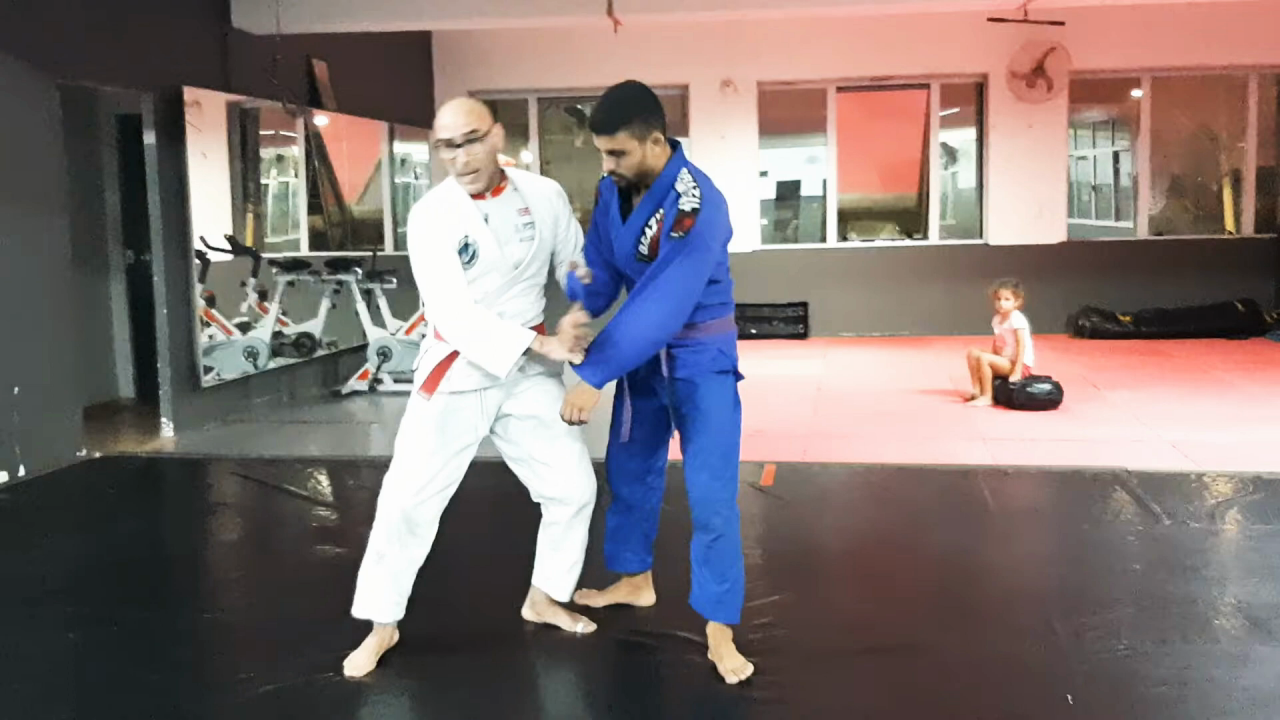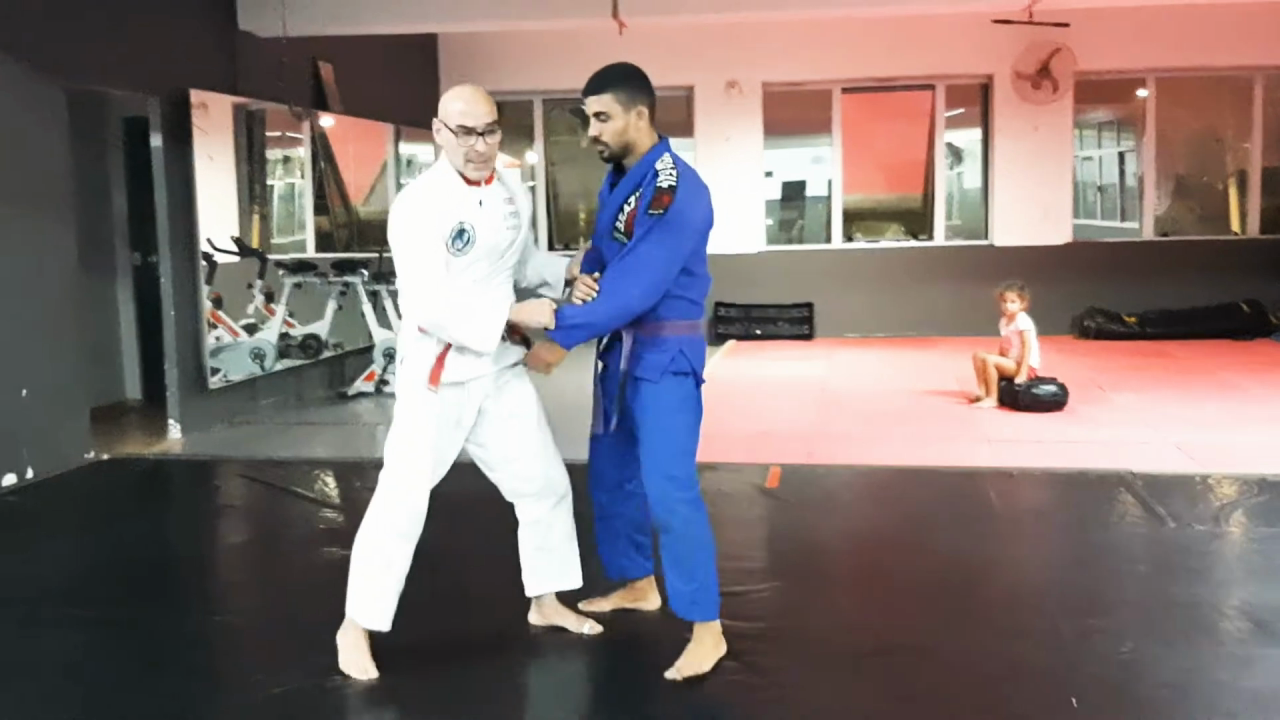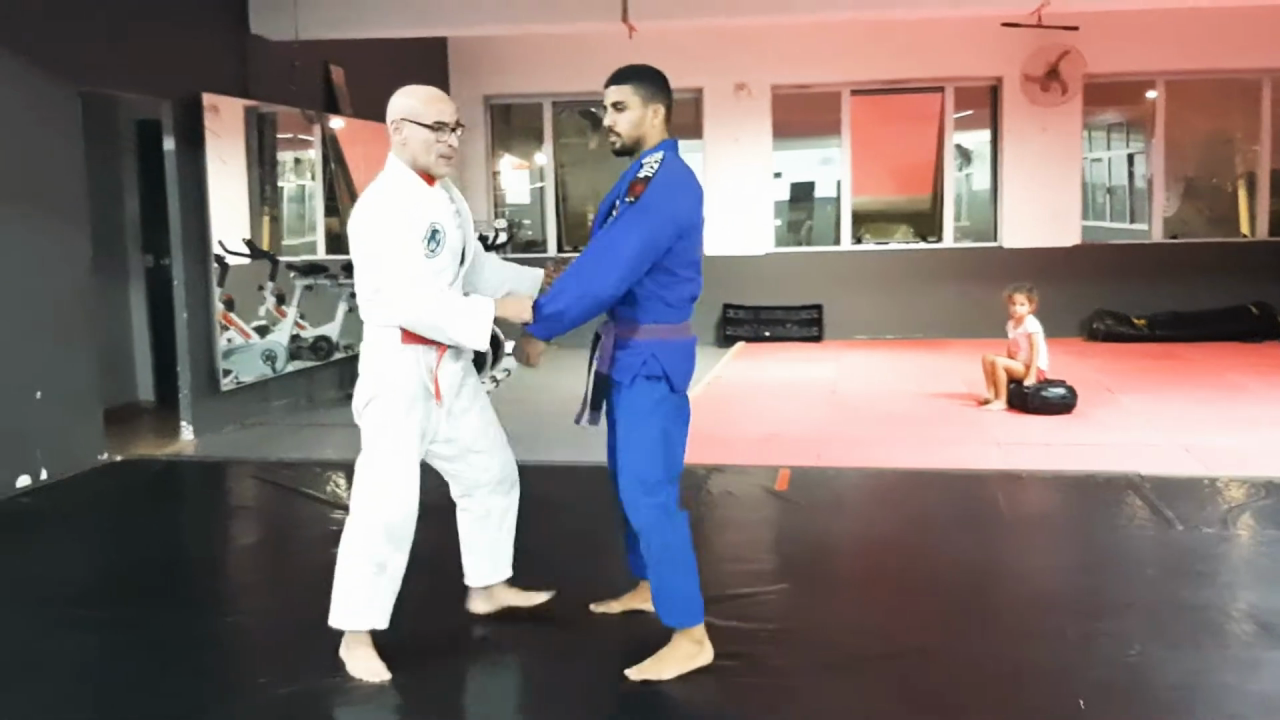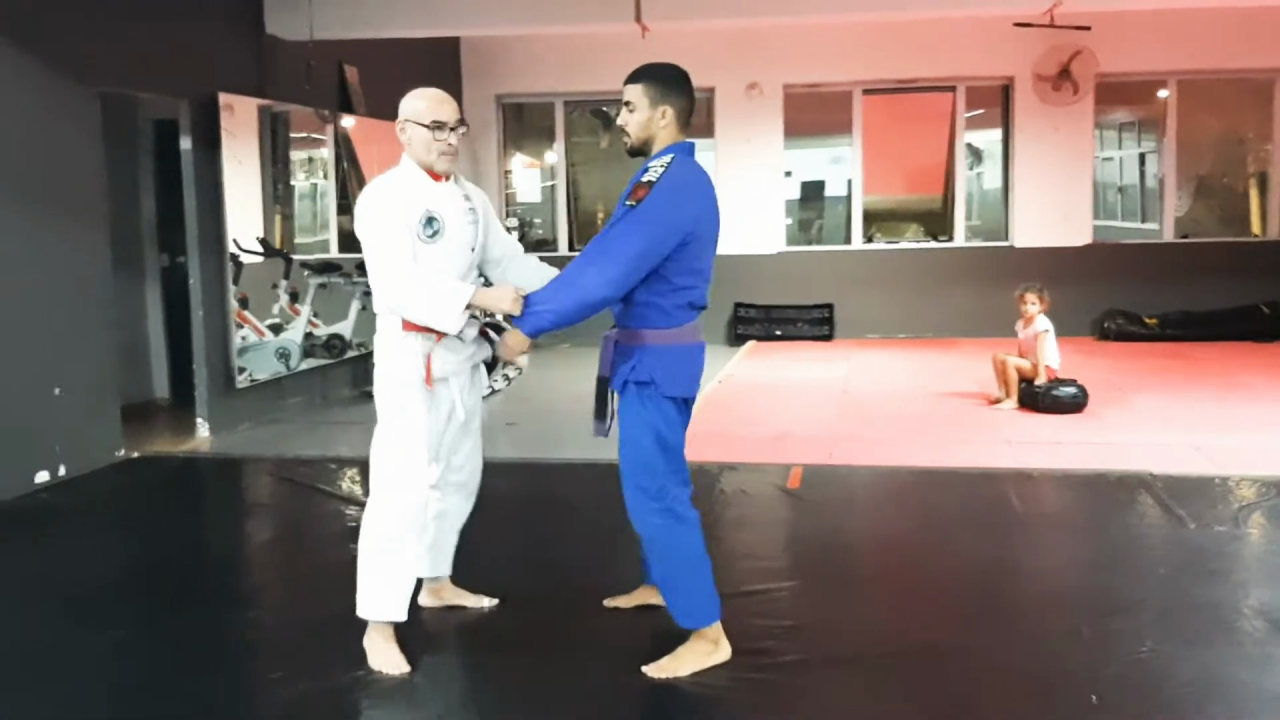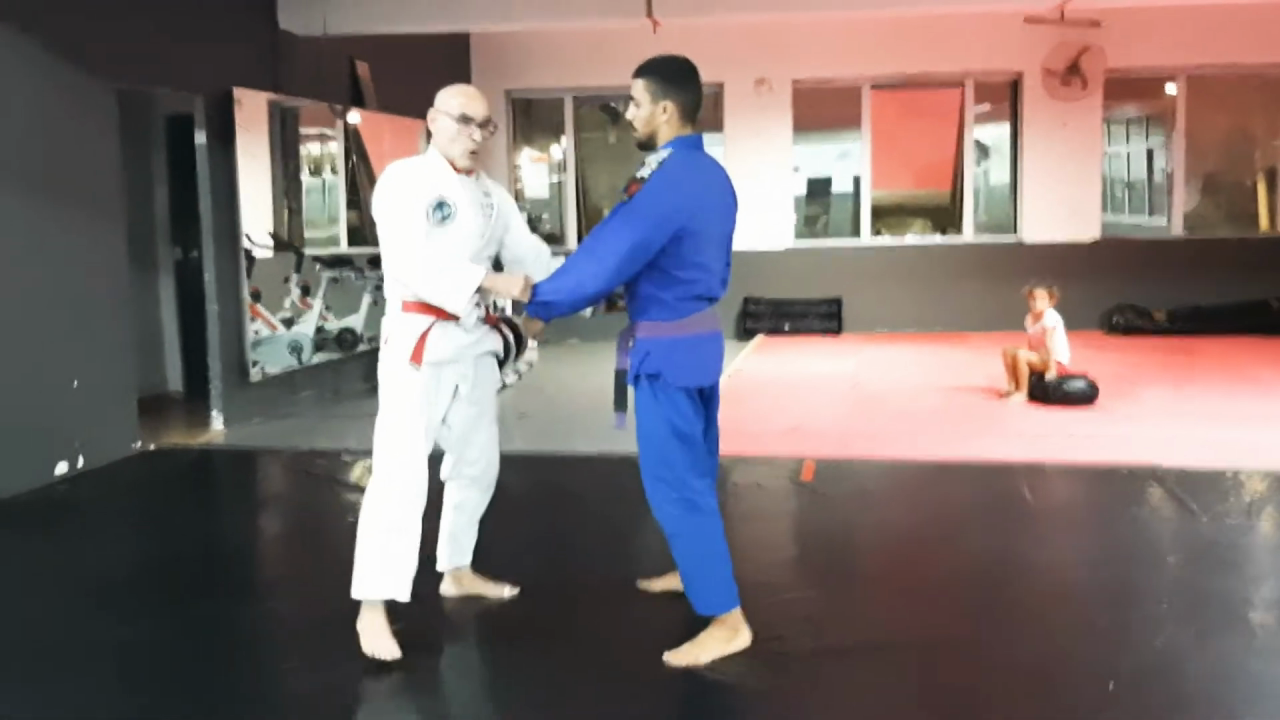
dt=0.3s
person 1, frame 1
left shoulder: (697, 207)
right shoulder: (614, 188)
left elbow: (662, 307)
right elbow: (601, 260)
left wrist: (592, 377)
right wrist: (583, 310)
left hip: (700, 356)
right hip: (644, 351)
left knee: (710, 493)
right knee: (629, 470)
left ankle: (719, 630)
right ankle: (634, 578)
person 1, frame 2
left shoulder: (676, 189)
right shoulder: (618, 177)
left elbow: (638, 284)
left wrist: (561, 335)
right wrist: (583, 280)
left hip: (667, 355)
right hip: (621, 348)
left knee: (669, 490)
right knee: (611, 476)
left ankle: (705, 625)
right ankle: (638, 583)
person 1, frame 3
left shoulder: (661, 182)
right shoulder: (652, 178)
left elbow: (609, 271)
right elbow: (610, 263)
left wrist: (541, 326)
right wrist: (558, 292)
left hip: (651, 354)
right hip: (633, 351)
left knee: (649, 492)
right knee: (631, 481)
left ankle: (690, 634)
right ankle: (651, 586)
person 1, frame 4
left shoulder: (664, 186)
right shoulder: (687, 179)
left elbow: (605, 271)
left wrist: (527, 322)
right wrist: (546, 306)
left hip: (652, 358)
right hip: (663, 348)
left knee: (656, 493)
right knee: (651, 481)
left ankle: (707, 634)
right ankle: (663, 583)
person 1, frame 5
left shoulder: (661, 181)
right shoulder: (712, 174)
left elbow: (601, 262)
left wrist: (539, 304)
right wrist: (630, 289)
left hip: (667, 348)
right hip: (698, 338)
left knee: (676, 485)
right knee: (692, 470)
left ankle: (726, 620)
right ankle: (694, 571)
person 2, frame 1
left shoulder: (545, 196)
right shoulder: (431, 216)
left elbow: (574, 262)
right elbow: (453, 313)
left wrist: (581, 311)
right wrist: (536, 342)
left hip: (527, 373)
right hip: (455, 370)
left knee: (573, 486)
right knee: (409, 496)
left ankle: (542, 598)
right ankle: (384, 624)
person 2, frame 2
left shoulder: (513, 193)
right shoulder: (418, 202)
right elbow: (427, 302)
left wrist: (569, 269)
right wrist: (513, 314)
left hip: (499, 363)
right hip: (435, 366)
left knee: (543, 481)
right knee: (405, 495)
left ankle: (545, 601)
right ankle: (357, 626)
person 2, frame 3
left shoulder: (447, 197)
right shoulder: (384, 206)
left elbow: (473, 268)
right elbow: (411, 304)
left wrist: (542, 282)
right wrist: (497, 311)
left hip: (448, 366)
right hip: (398, 368)
left knee: (491, 473)
right knee: (388, 503)
left ankle: (488, 587)
right ankle: (356, 634)
person 2, frame 4
left shoulder: (470, 198)
right shoulder: (384, 197)
left elbow: (510, 262)
right elbow: (399, 288)
right wrist: (478, 298)
left hip: (460, 356)
right hip: (410, 358)
left knee: (457, 477)
right knee: (403, 489)
left ankle: (435, 583)
right ankle: (379, 624)
person 2, frame 5
left shoulder: (494, 196)
right shoulder: (404, 179)
left elbow: (533, 260)
right elbow: (413, 263)
right wrist: (488, 281)
left hip: (472, 344)
right hip: (416, 344)
left knee: (475, 465)
right knee: (401, 473)
left ankle: (457, 571)
right ankle: (372, 609)
